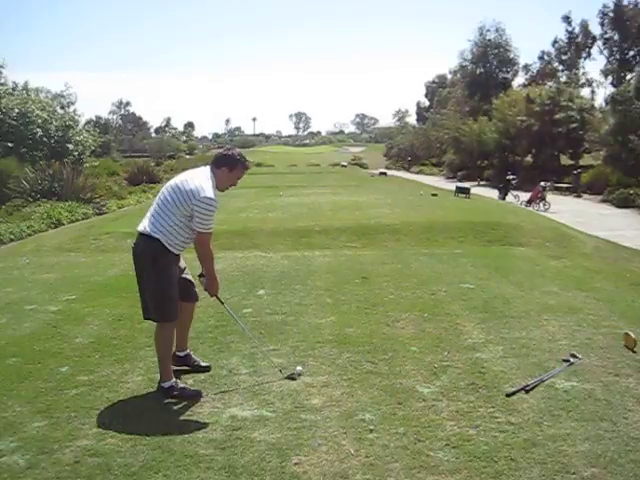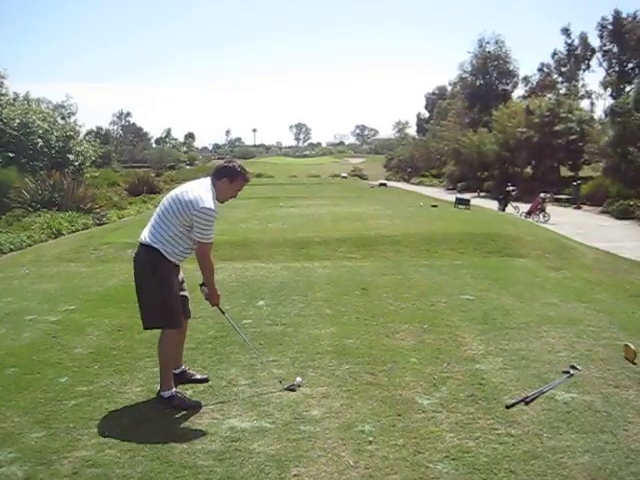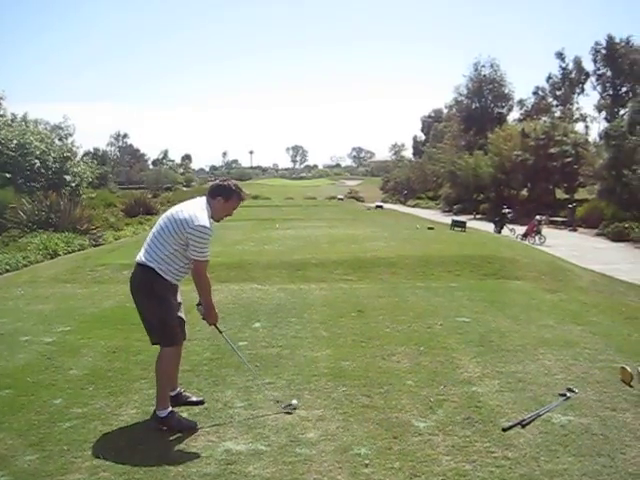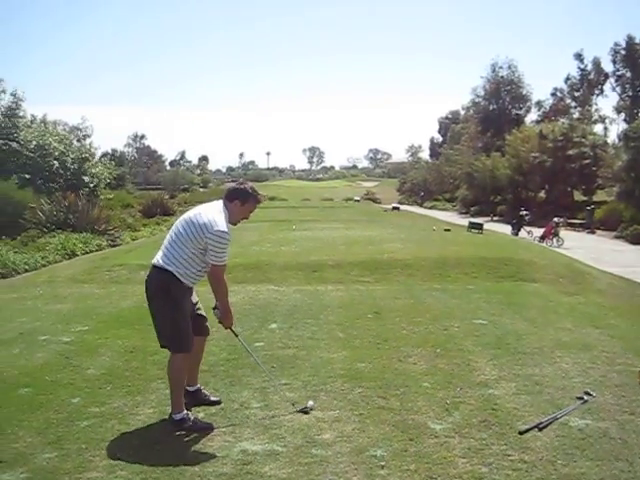
dt=0.2s
person 1, frame 1
left shoulder: (196, 176)
right shoulder: (206, 196)
left elbow: (197, 239)
right elbow: (203, 245)
left wrist: (206, 272)
right wrist: (211, 278)
left hip: (162, 248)
right hip: (155, 251)
left knee: (187, 297)
right knee: (167, 316)
left ankle: (181, 353)
right ankle: (167, 382)
person 1, frame 2
left shoulder: (198, 188)
right shoulder: (205, 206)
left elbow: (198, 249)
right elbow: (204, 255)
left wrist: (207, 283)
right wrist: (211, 288)
left hip: (163, 258)
right hip: (155, 261)
left knee: (181, 316)
right knee: (171, 324)
left ankle: (177, 369)
right ankle: (167, 391)
person 1, frame 3
left shoulder: (193, 208)
right shoulder: (200, 224)
left elbow: (194, 268)
right elbow: (200, 273)
left wrist: (204, 303)
right wrist: (209, 307)
left hip: (160, 278)
right hip: (152, 280)
left knee: (176, 338)
right knee: (170, 342)
left ankle: (172, 392)
right ankle: (163, 410)
person 1, frame 4
left shoulder: (209, 210)
right shoulder: (219, 229)
left elbow: (211, 271)
right elbow: (217, 277)
left wrist: (221, 306)
right wrist: (225, 311)
left hip: (175, 281)
right hip: (168, 283)
left knee: (199, 332)
right knee: (181, 347)
left ankle: (191, 389)
right ankle: (178, 414)
